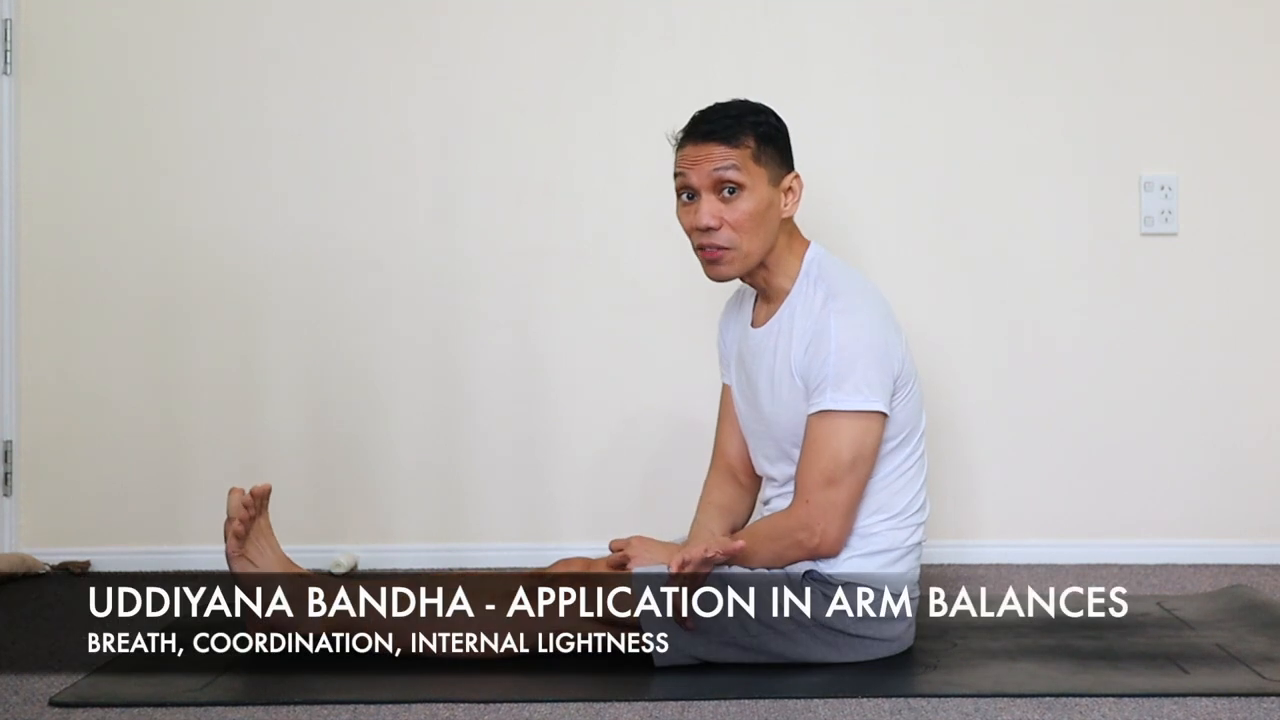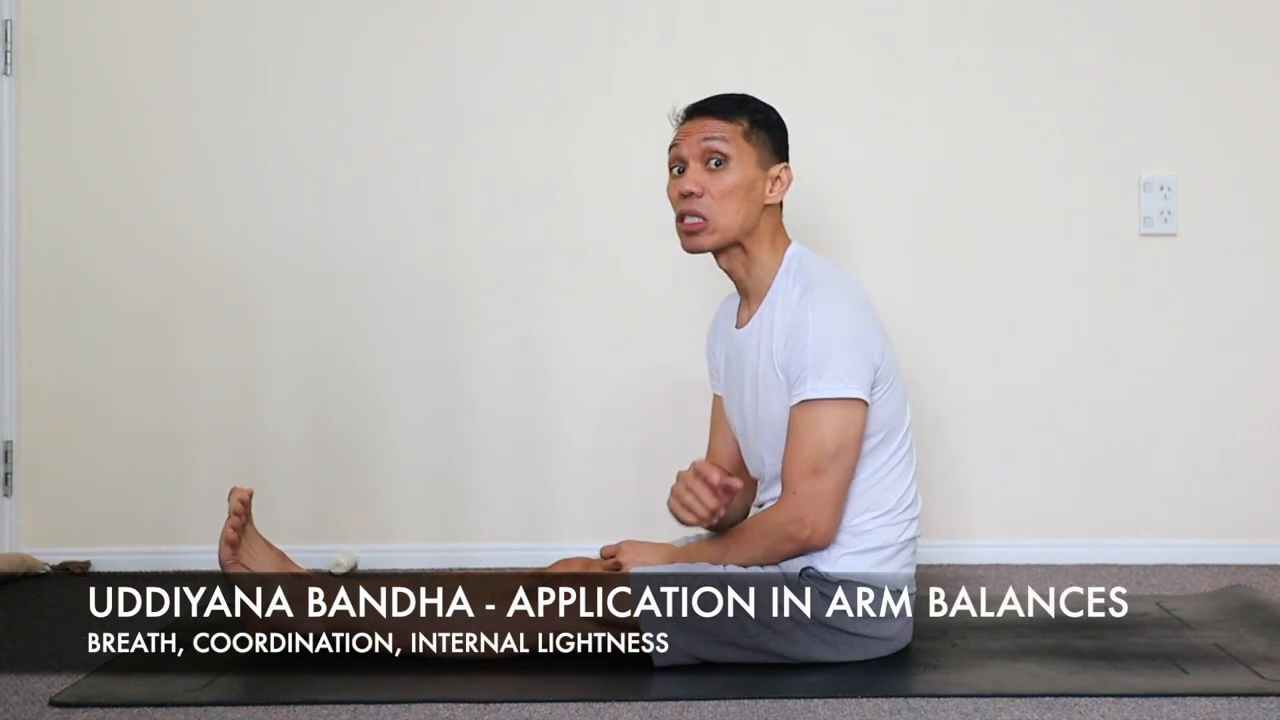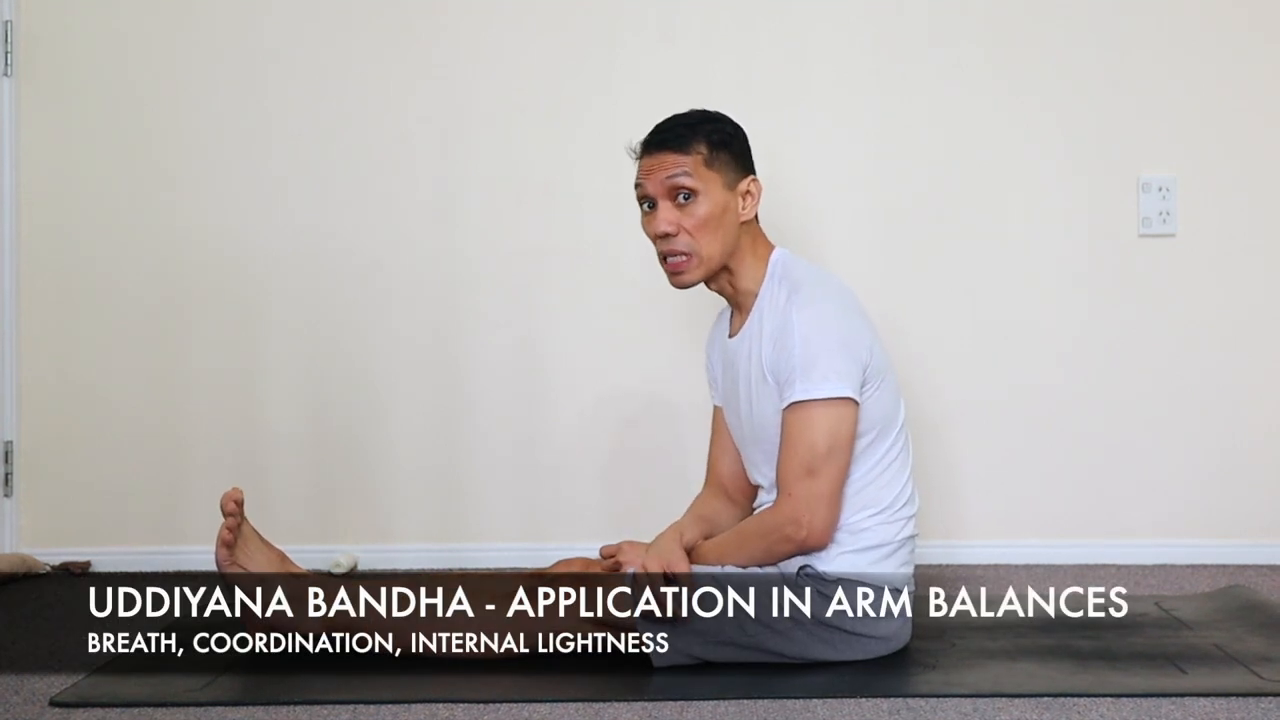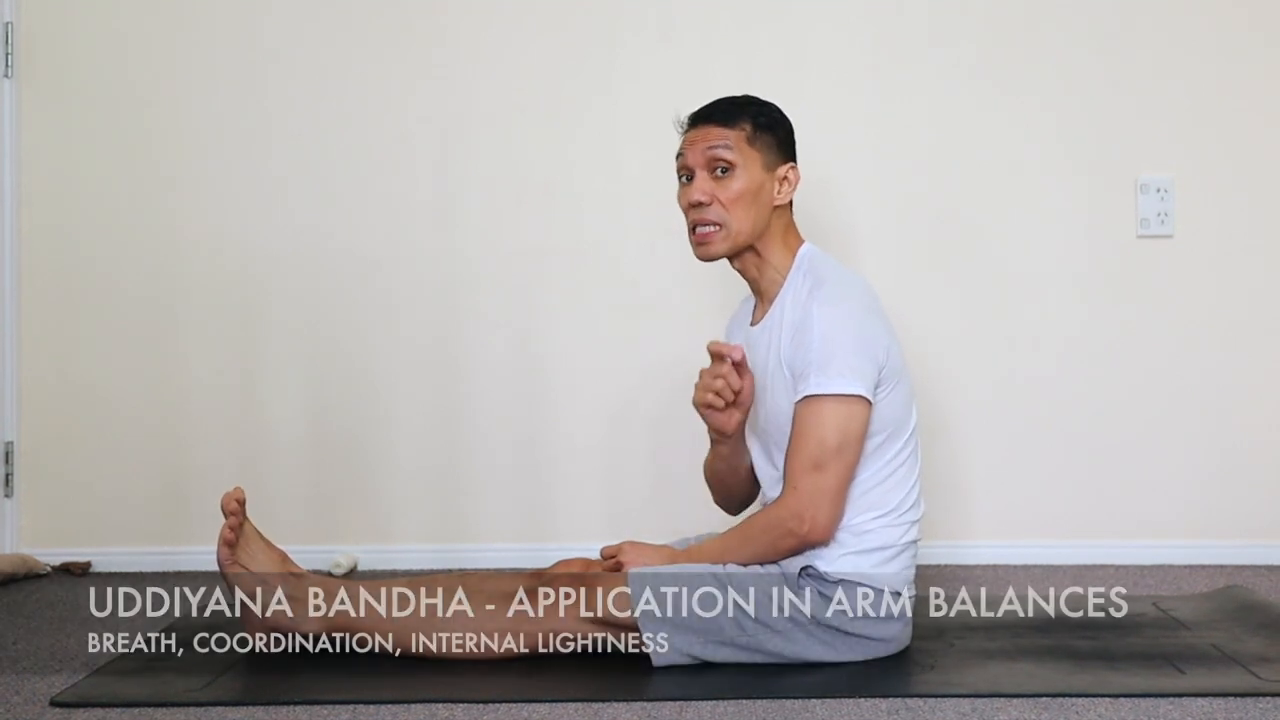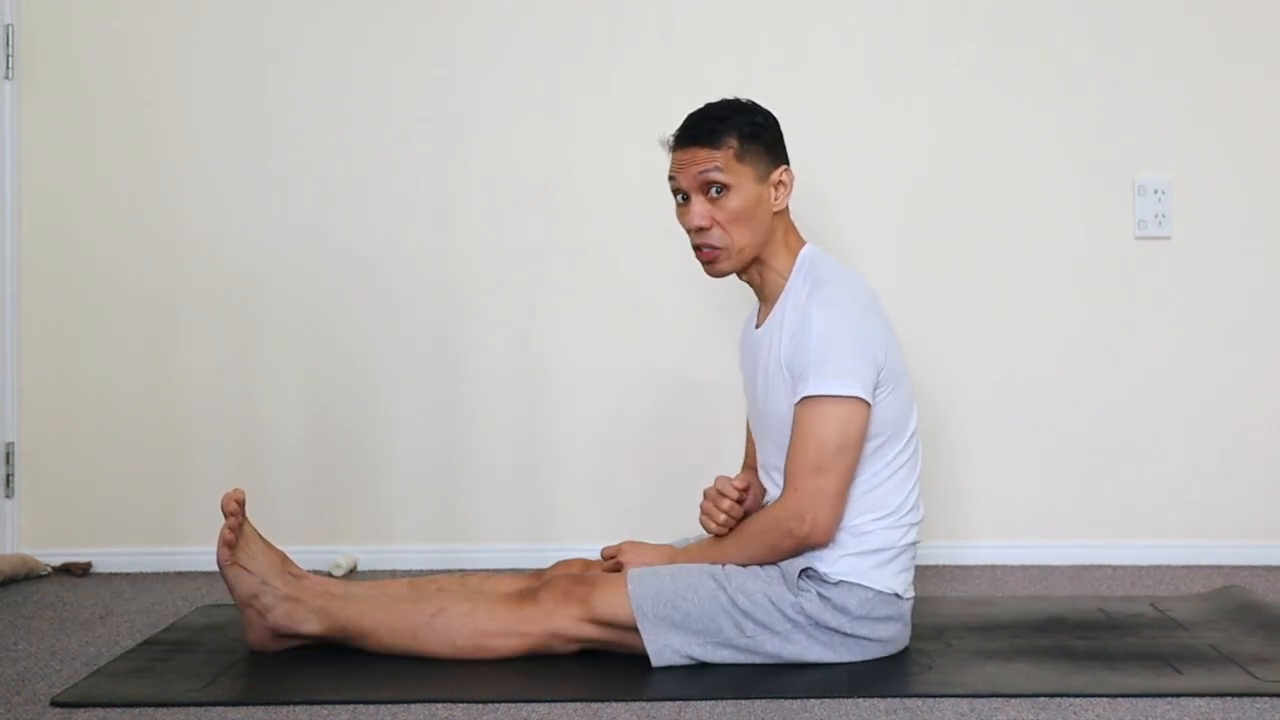
dt=1s
person 1, frame 1
left shoulder: (842, 319)
right shoulder: (742, 312)
left elbow: (817, 529)
right elbow: (734, 471)
left wrist: (678, 557)
right wrist: (701, 552)
left hip: (848, 598)
right hip: (794, 567)
right knee: (575, 575)
person 1, frame 2
left shoulder: (823, 308)
right shoulder: (732, 317)
left elbow: (807, 521)
right elbow: (734, 480)
left wrist: (660, 562)
right wrist: (703, 496)
left hip: (844, 599)
right hip: (798, 573)
right knee: (579, 576)
person 1, frame 3
left shoulder: (808, 310)
right shoulder: (729, 327)
left elbow: (805, 521)
right elbow: (729, 494)
left wrist: (675, 562)
right wrist: (672, 545)
left hip: (845, 596)
right hip: (794, 571)
right knee: (574, 577)
person 1, frame 4
left shoulder: (830, 306)
right shoulder: (751, 316)
left elbow: (808, 516)
right elbow: (740, 494)
left wrist: (672, 562)
right wrist: (729, 425)
left hip: (845, 597)
right hip: (800, 568)
left knee: (578, 603)
right knee: (570, 575)
left ankle: (311, 608)
right ankle: (316, 597)
person 1, frame 5
left shoulder: (830, 308)
right shoulder: (767, 314)
left elbow: (809, 519)
left wrist: (676, 559)
right wrist: (735, 500)
left hip: (842, 597)
right hip: (799, 568)
left knee: (570, 604)
right knee: (571, 575)
left ankle: (302, 611)
right ankle: (308, 595)
